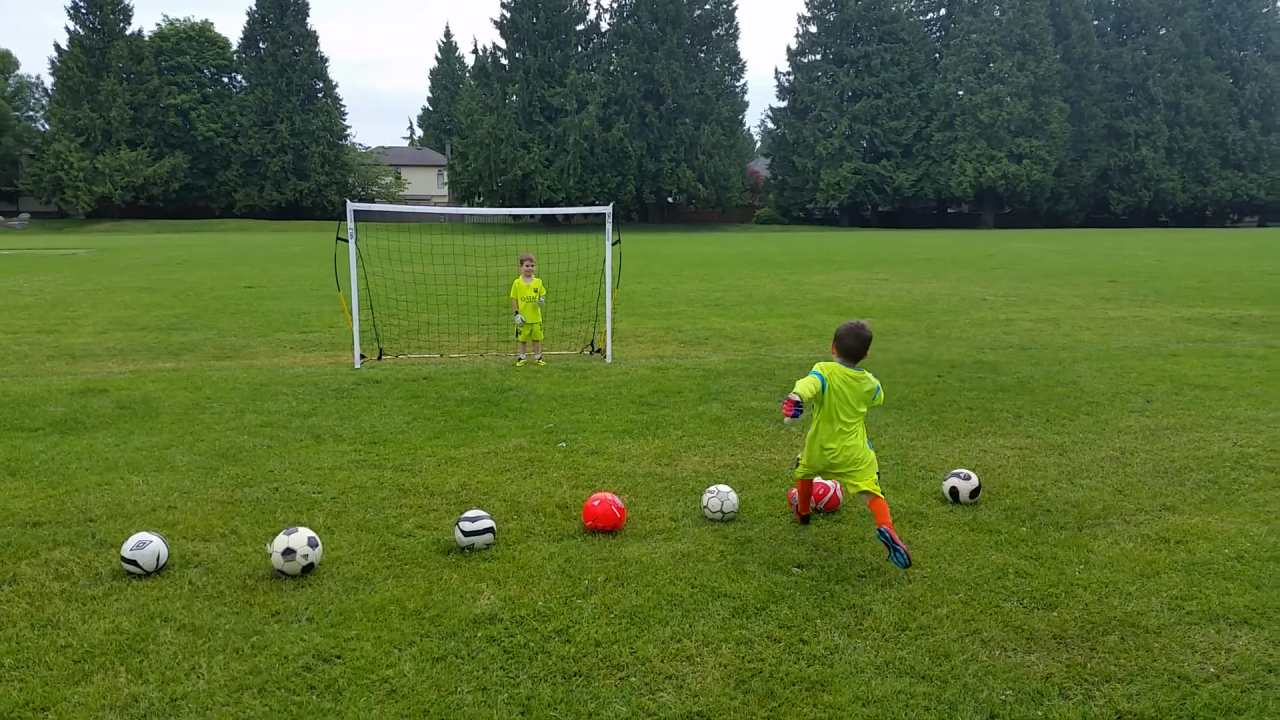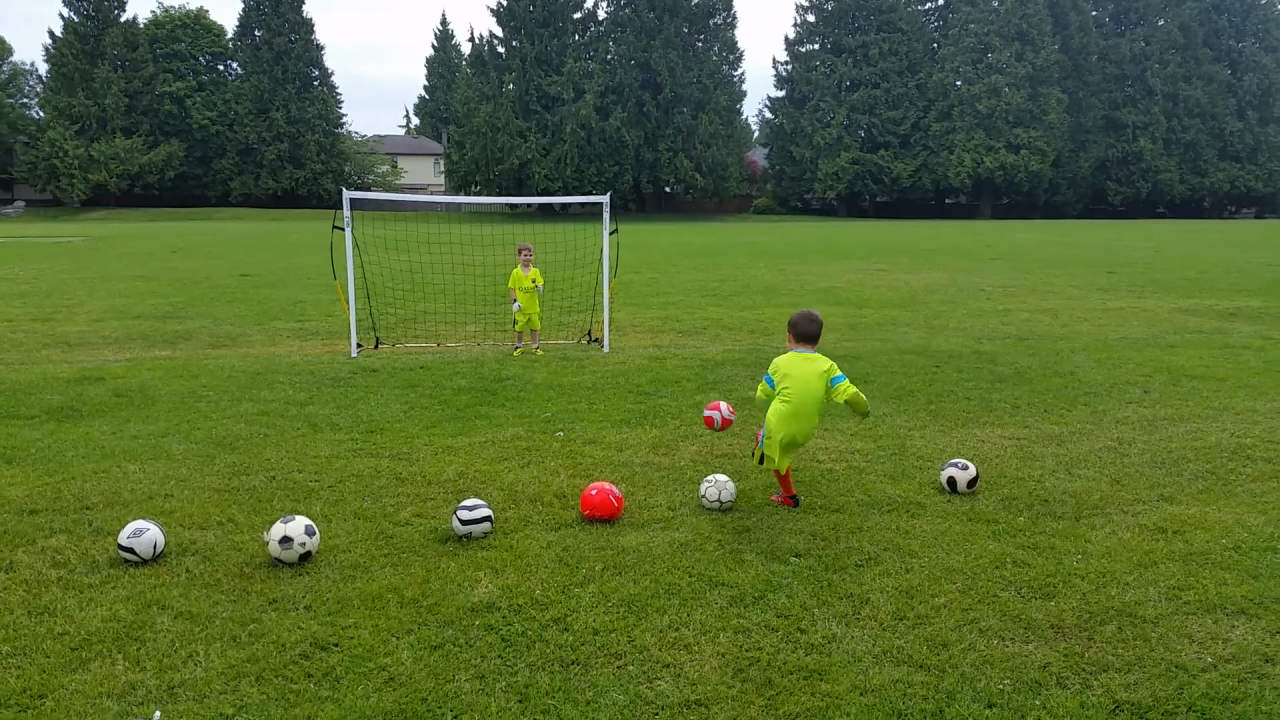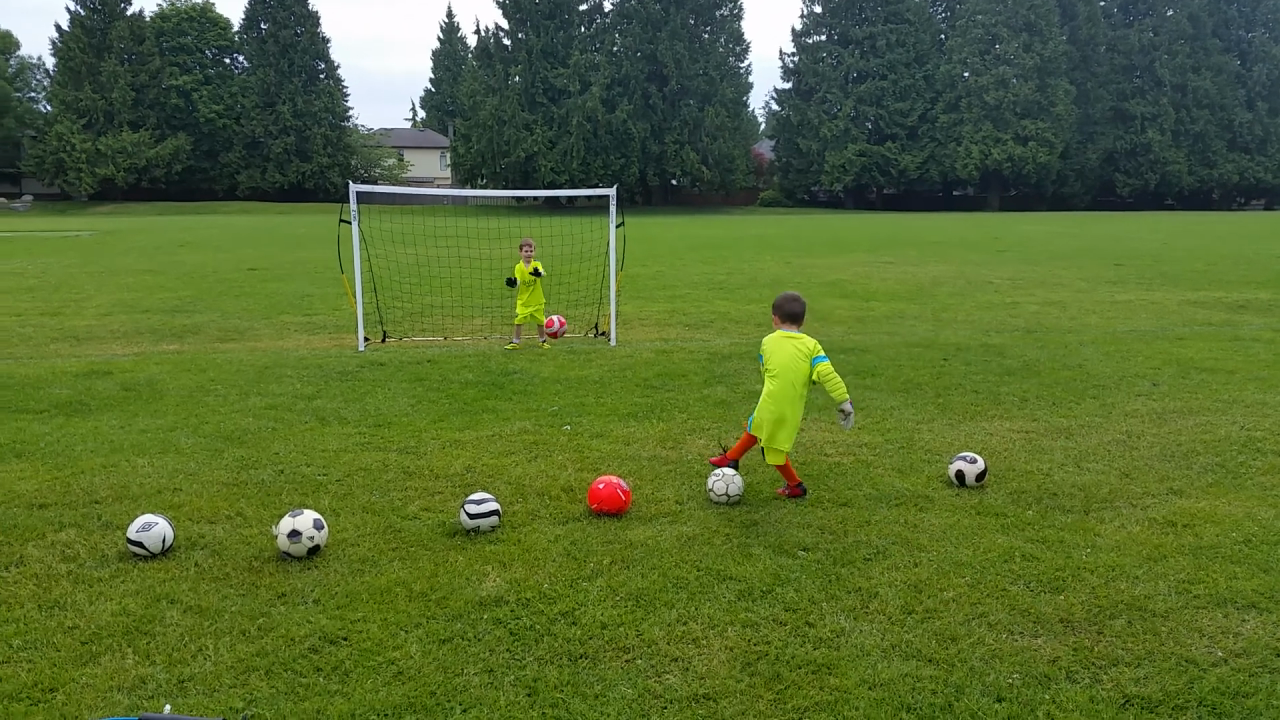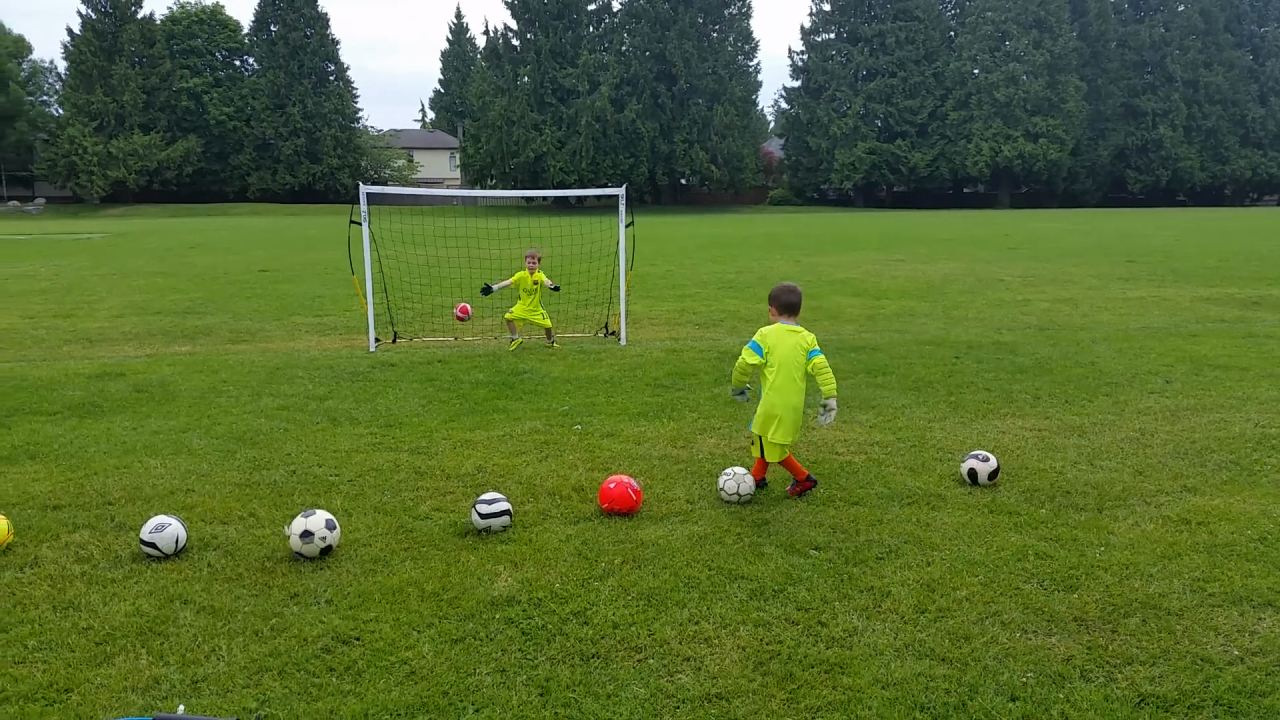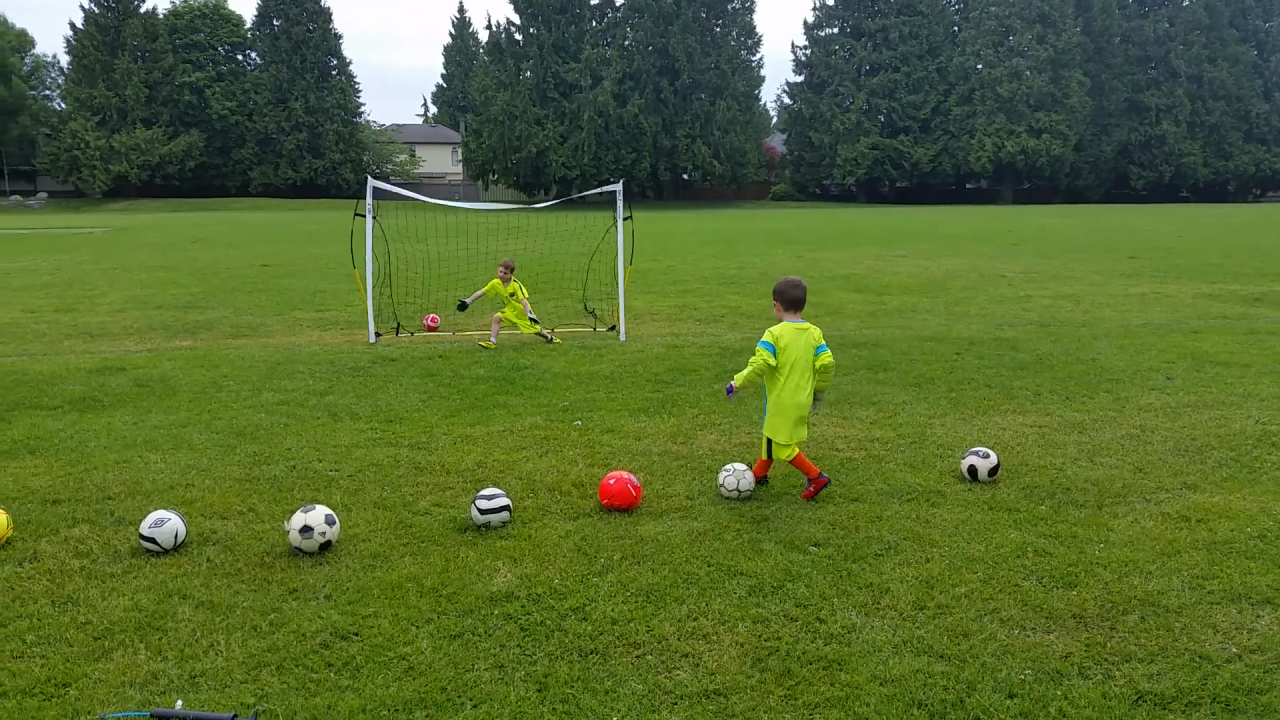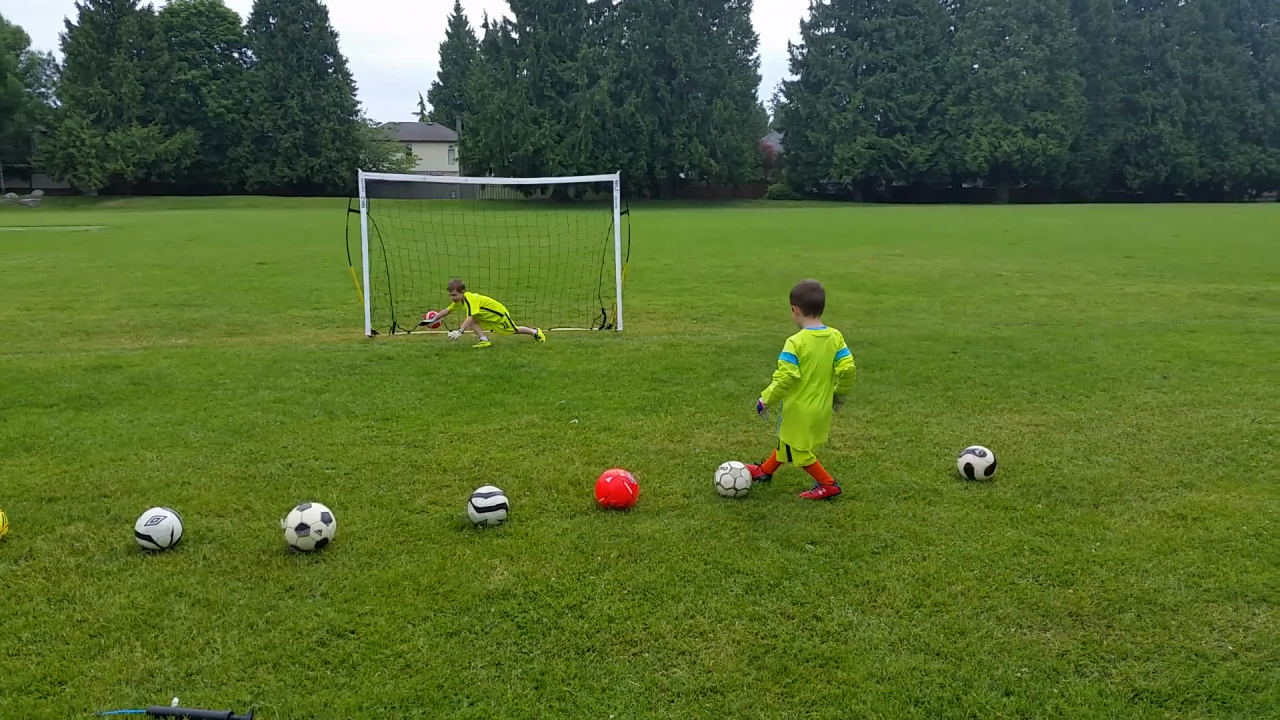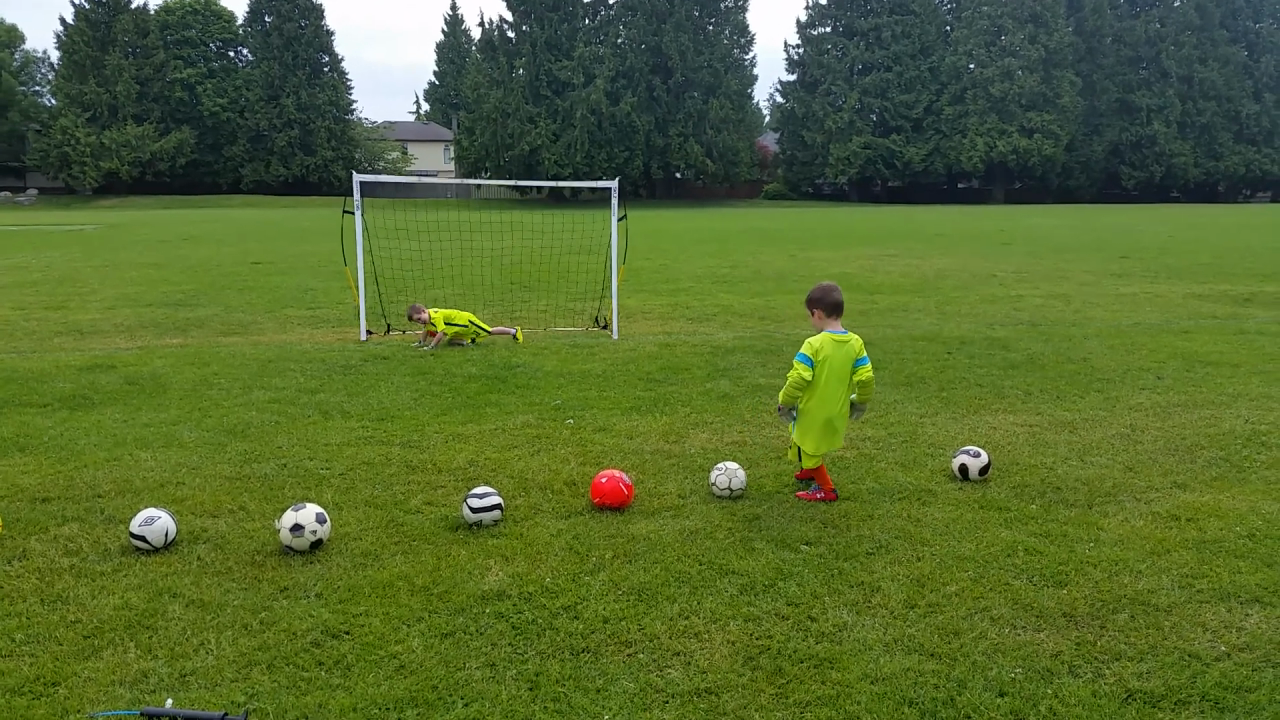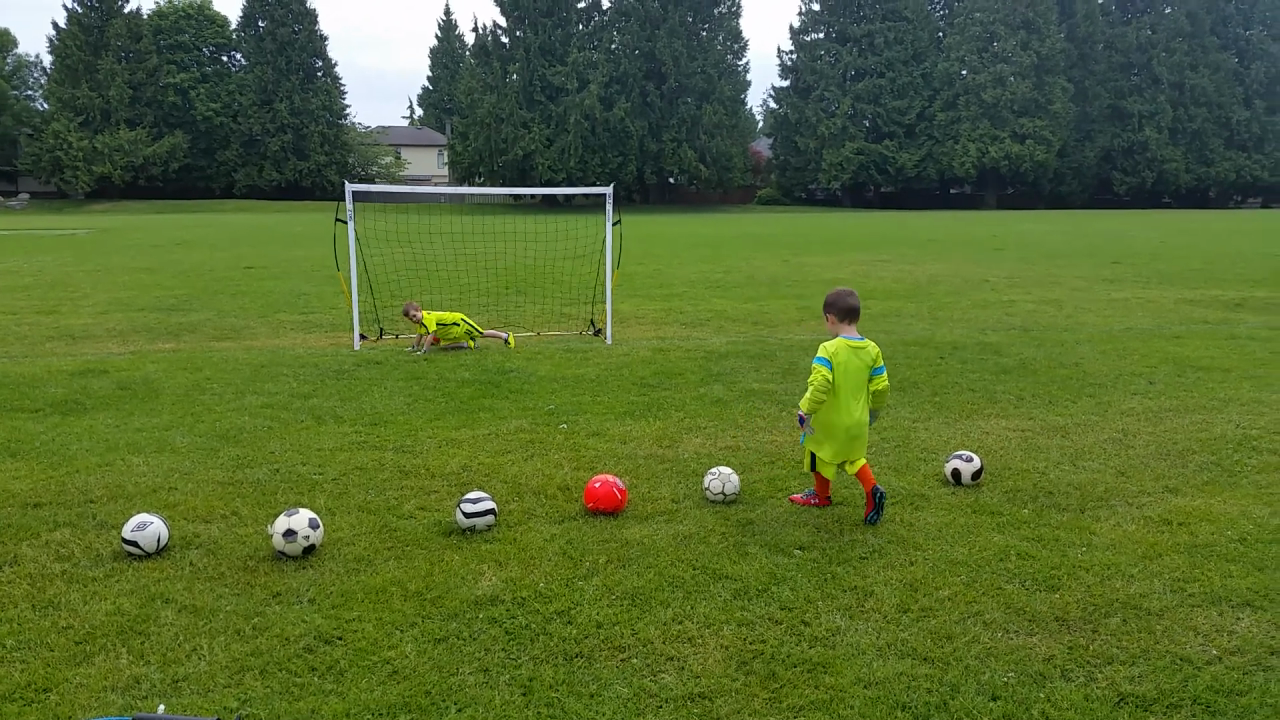
dt=0.2s
person 1, frame 1
left shoulder: (824, 371)
right shoulder: (868, 381)
left elbow: (809, 385)
right elbow: (877, 398)
left wrist: (795, 396)
left hip: (820, 449)
right hip: (854, 449)
left knee: (805, 469)
right knee: (872, 493)
left ankle: (803, 511)
right ankle: (886, 529)
person 1, frame 2
left shoulder: (780, 363)
right shoulder: (827, 367)
left elbow: (764, 394)
right elbow: (849, 394)
right wrist: (864, 408)
left hip: (779, 427)
right hip: (803, 433)
left knee: (775, 456)
right knee: (782, 452)
left ankle: (788, 495)
person 1, frame 3
left shoulder: (768, 342)
right shoulder: (812, 345)
right elbow: (827, 375)
right wrist: (844, 402)
left hip: (770, 407)
right hip: (791, 412)
left knee: (772, 447)
right knee: (757, 429)
left ankle: (795, 486)
right ankle: (730, 459)
person 1, frame 4
left shoulder: (765, 334)
right shoulder: (807, 339)
left elbow: (746, 364)
right elbow: (822, 369)
left wrist: (737, 386)
right wrist: (830, 398)
left hip: (775, 404)
right hip: (794, 406)
left knee: (773, 448)
right knee: (762, 438)
left ankle: (803, 478)
right ankle: (756, 477)
person 1, frame 5
left shoulder: (775, 334)
right shoulder: (815, 333)
left elbow: (759, 366)
right elbow: (827, 364)
left wrist: (736, 383)
right wrist: (818, 391)
left hip: (783, 403)
right hip: (803, 402)
left knee: (782, 446)
right knee: (773, 440)
left ankle: (816, 477)
right ankle: (758, 474)
person 1, frame 6
left shoulder: (796, 342)
right shoulder: (835, 337)
left elbow: (784, 378)
right elbow: (848, 369)
left wrist: (766, 400)
right wrist: (840, 394)
left hip: (800, 410)
right hip: (821, 407)
left knee: (799, 451)
right knee: (790, 442)
left ankle: (828, 485)
right ankle: (764, 471)
person 1, frame 7
left shoulder: (814, 344)
right shoulder: (855, 342)
left elbow: (798, 379)
right elbow: (866, 378)
left wrist: (784, 402)
right wrist: (861, 401)
left hip: (813, 412)
right hip: (838, 411)
left knee: (808, 450)
right knee: (810, 445)
left ankle: (826, 489)
right ankle: (811, 472)
person 1, frame 8
left shoulder: (829, 349)
right shoulder: (872, 350)
left elbow: (820, 385)
right elbow: (881, 387)
left wrist: (805, 411)
right wrist: (874, 411)
left hip: (830, 421)
right hip: (857, 420)
left knee: (822, 457)
right knee: (852, 456)
left ankle: (821, 496)
right ankle: (872, 488)
